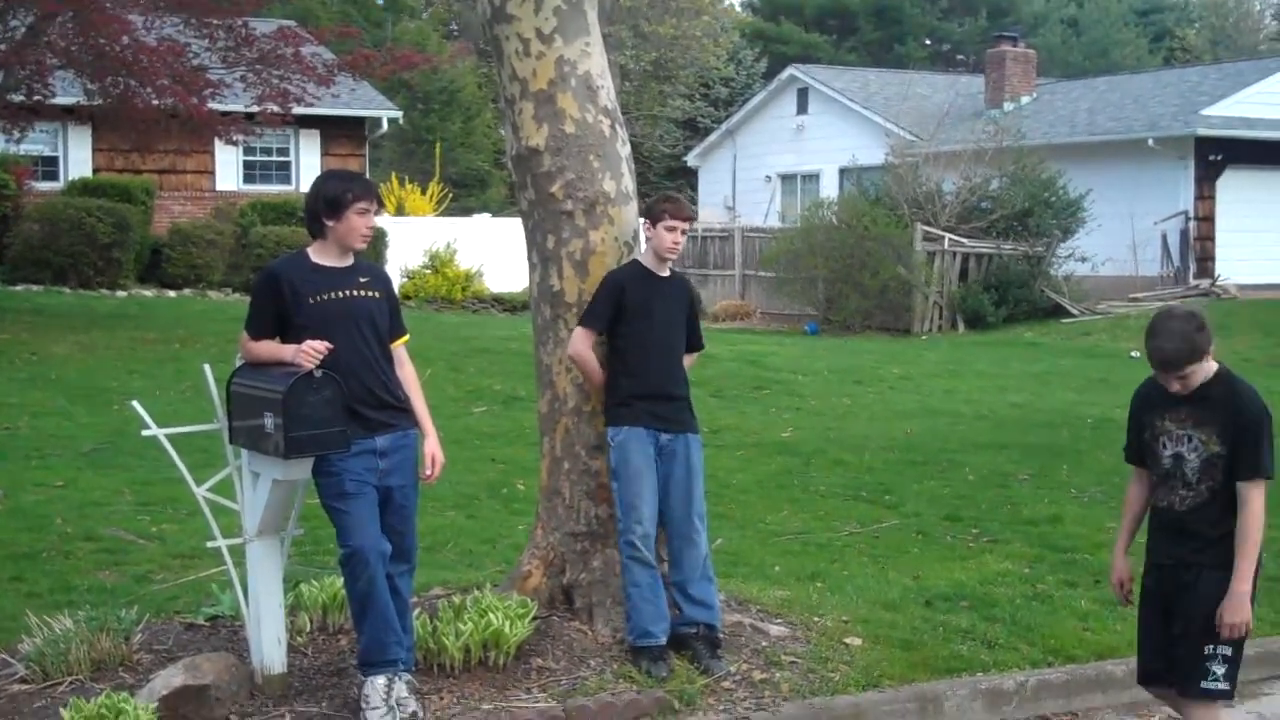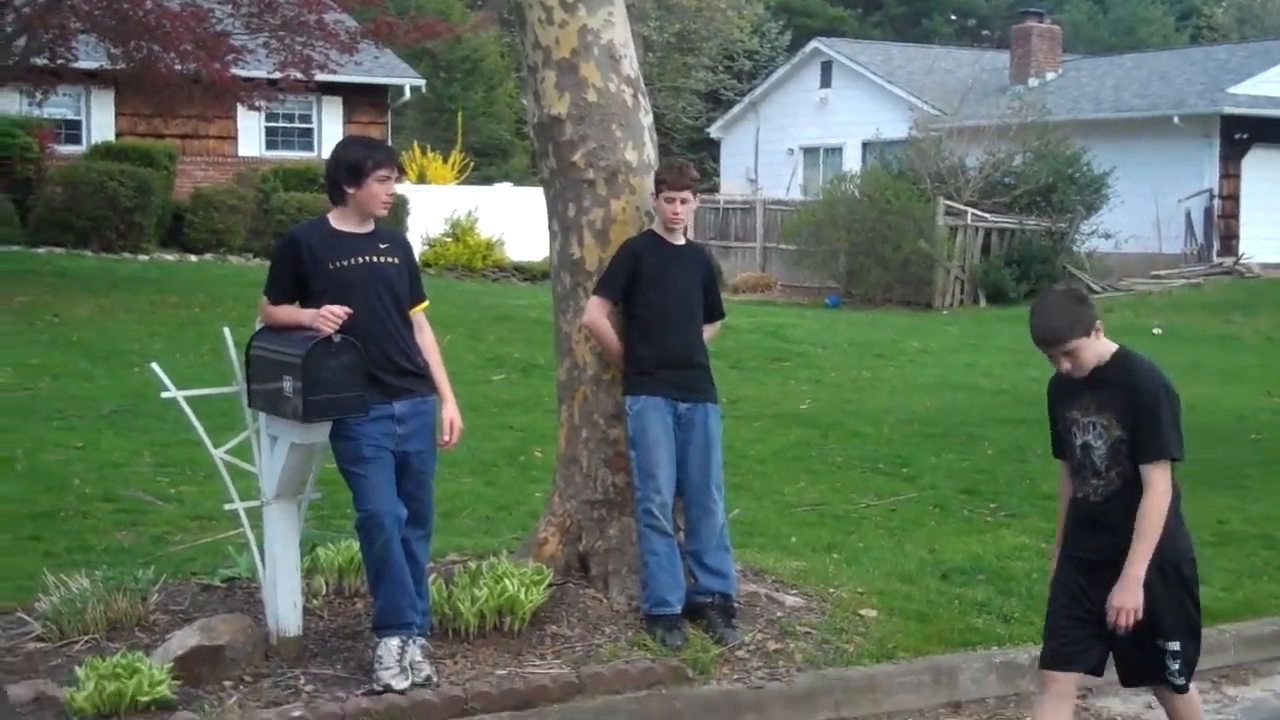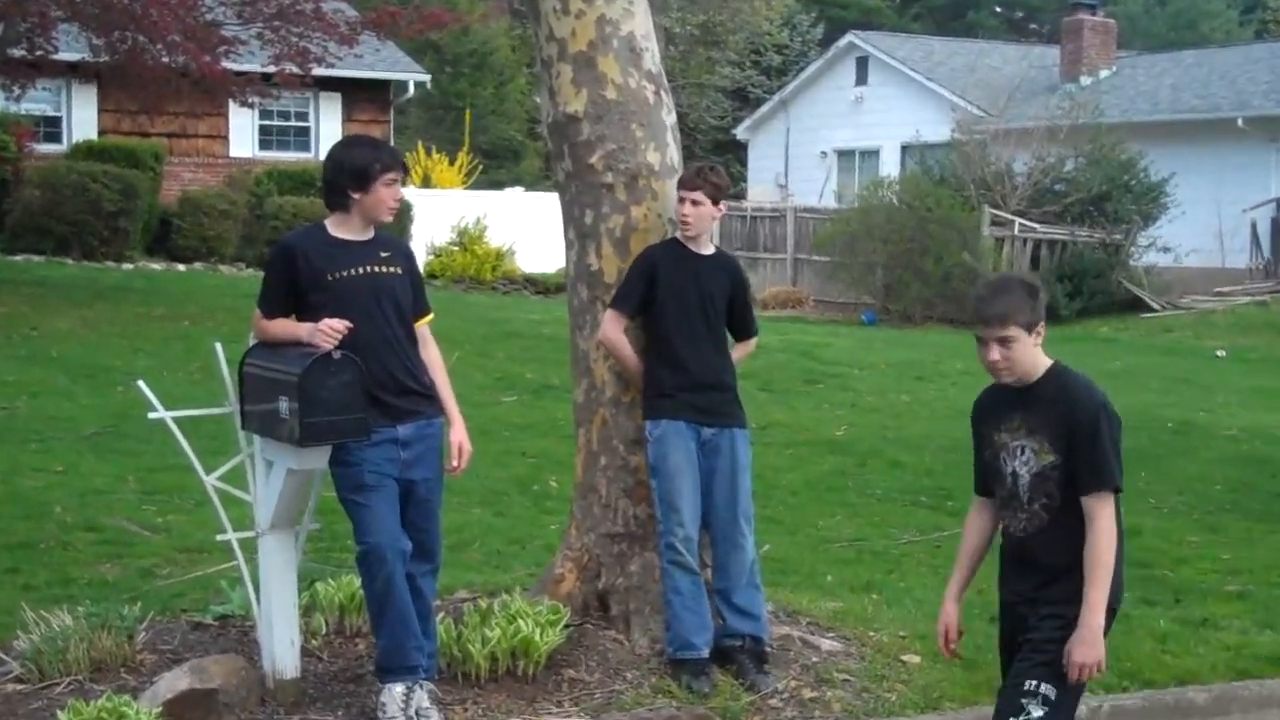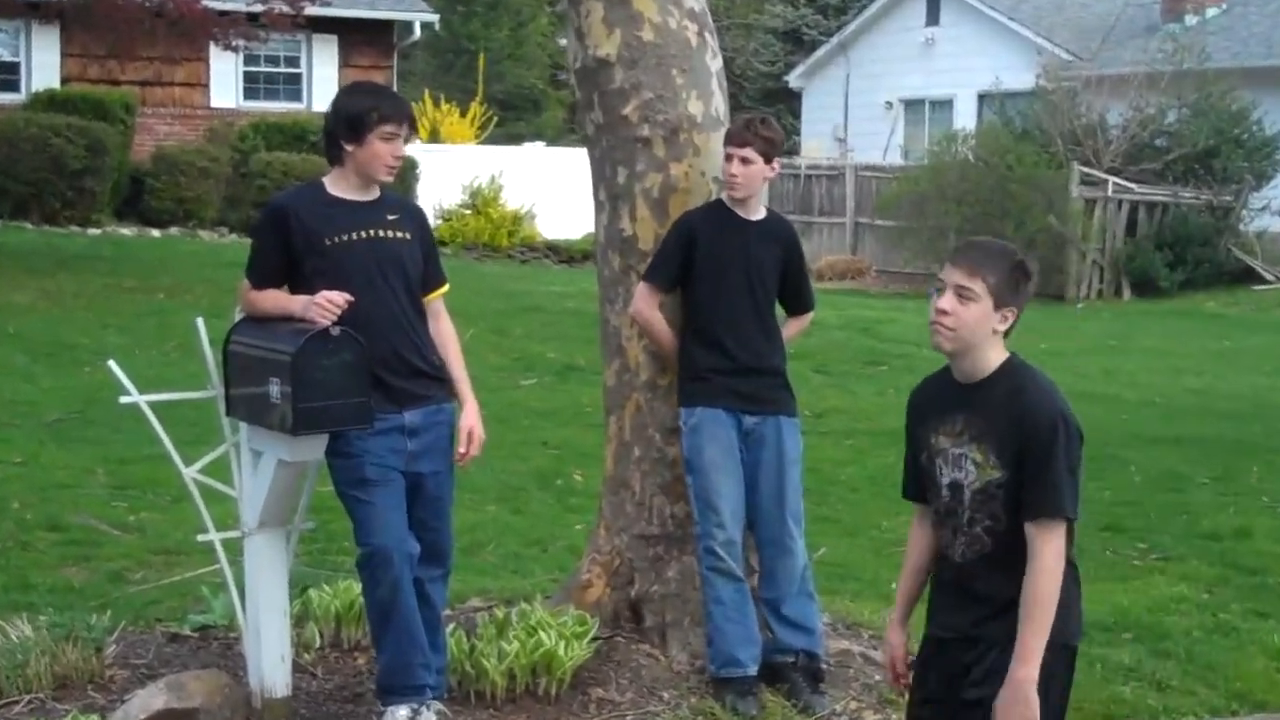
dt=0.4s
person 1, frame 1
left shoulder: (376, 279)
right shoulder: (283, 277)
right elbow: (251, 346)
left wrist: (428, 431)
right wrist: (292, 351)
left hip: (397, 438)
right hip: (340, 445)
left knee: (400, 558)
right knee: (365, 554)
left ankle: (396, 668)
right ankle: (384, 670)
person 1, frame 2
left shoulder: (396, 245)
right shoulder: (303, 242)
right elbow: (270, 310)
left wrist: (447, 398)
right wrist: (311, 316)
left hip: (415, 404)
right hip: (359, 410)
left knee: (415, 523)
right knee: (380, 519)
left ankle: (410, 632)
right ankle: (398, 634)
person 1, frame 3
left shoulder: (398, 253)
right shoulder: (298, 251)
right elbow: (265, 325)
left wrist: (454, 419)
right wrist: (308, 330)
left hip: (421, 426)
right hip: (360, 433)
left knee: (422, 555)
right knee: (382, 551)
person 1, frame 4
left shoulder: (408, 217)
right shoulder: (292, 212)
left elbow: (435, 314)
right elbow: (253, 297)
left wrist: (467, 402)
right wrist: (303, 304)
left hip: (432, 412)
right hip: (361, 421)
left knee: (431, 556)
right knee: (388, 553)
person 2, frame 1
left shoulder: (683, 289)
right shoulder: (621, 281)
right elbow: (579, 347)
left wrist: (665, 384)
right wrist: (616, 391)
left hip: (680, 424)
right hip: (632, 425)
left knee: (690, 531)
right knee: (639, 533)
person 2, frame 2
left shoulder: (700, 259)
right shoulder: (635, 252)
right elbow: (594, 316)
left wrist: (686, 354)
right wrist: (632, 363)
left hip: (698, 393)
right hip: (649, 394)
left knee: (707, 500)
right knee: (656, 503)
person 2, frame 3
left shoulder: (729, 269)
right shoulder: (655, 261)
left elbow: (747, 340)
right elbow: (610, 331)
left wrist: (713, 373)
right wrist: (651, 381)
left hip: (725, 416)
right hip: (670, 417)
left knee: (735, 533)
right knee: (680, 536)
left ankle: (744, 639)
right ankle: (689, 649)
person 2, frame 4
left shoulder: (781, 235)
right shoulder: (695, 226)
left elbow: (801, 313)
right elbow: (643, 305)
left wrist: (761, 352)
right wrist: (690, 359)
left hip: (772, 403)
right hip: (709, 403)
left knee: (784, 535)
right knee: (721, 538)
left ankle: (797, 654)
right ankle: (734, 666)
person 3, frame 1
left shoulder: (1244, 406)
right shoulder: (1147, 397)
left elbow: (1252, 502)
left wrist: (1239, 591)
right wrist: (1122, 552)
left hip: (1218, 567)
right hip: (1163, 561)
right knee: (1159, 682)
person 3, frame 2
left shoulder: (1146, 385)
right shoulder: (1061, 388)
left elbow: (1158, 486)
left wrist: (1132, 579)
right wrist: (1060, 548)
left hip: (1150, 559)
right hip: (1083, 555)
left knee: (1171, 684)
right knee: (1056, 677)
person 3, frame 3
left shoulder: (1083, 406)
right shoulder: (988, 408)
left elbow: (1102, 519)
left wrist: (1091, 625)
right wrist: (953, 595)
left hip: (1070, 600)
right hip: (1019, 596)
person 3, frame 4
left shoulder: (1038, 410)
right shoulder: (928, 399)
left elbow: (1047, 551)
left wrist: (1022, 679)
right wrist: (898, 621)
left hip: (1022, 635)
right hip: (950, 626)
